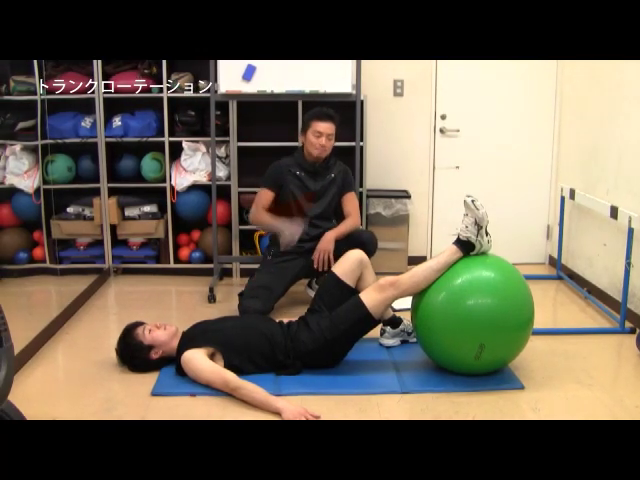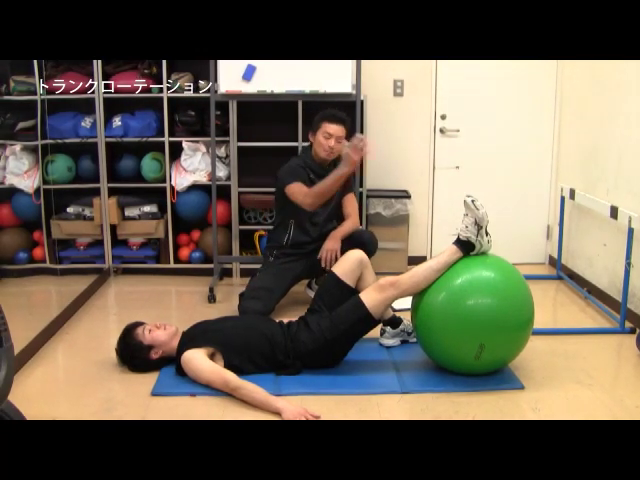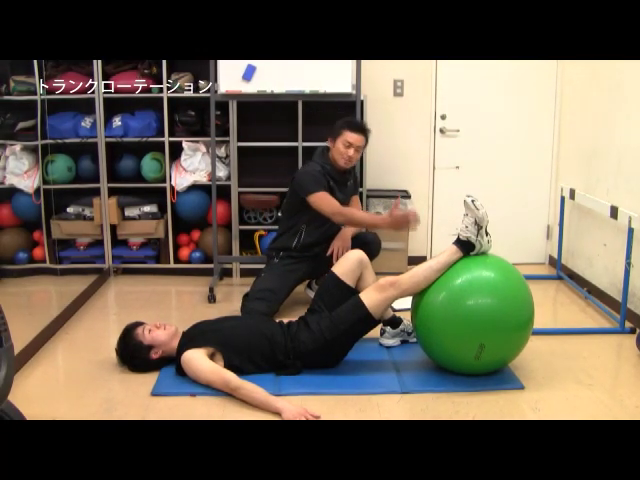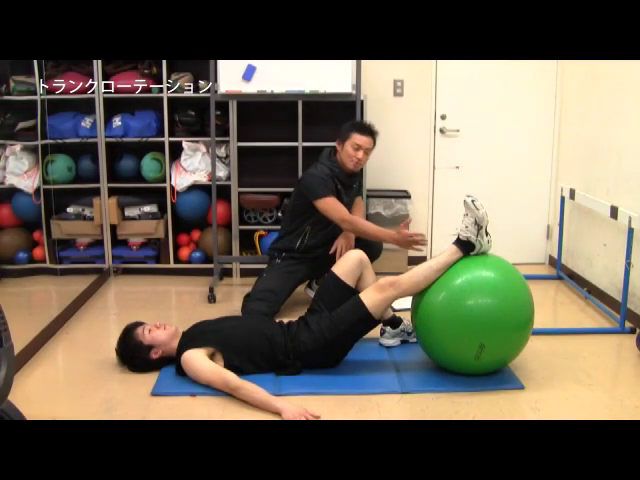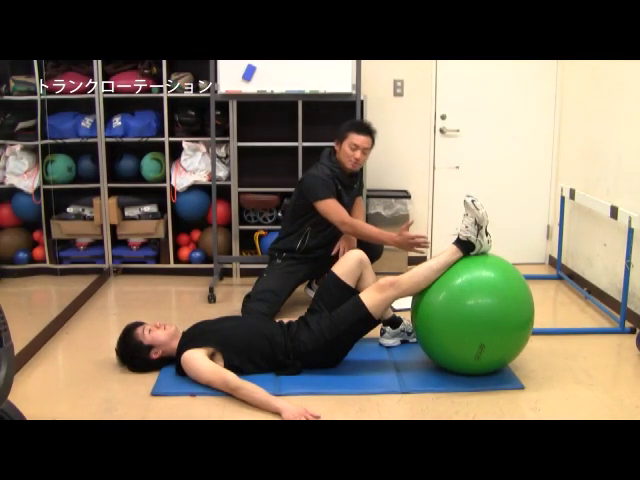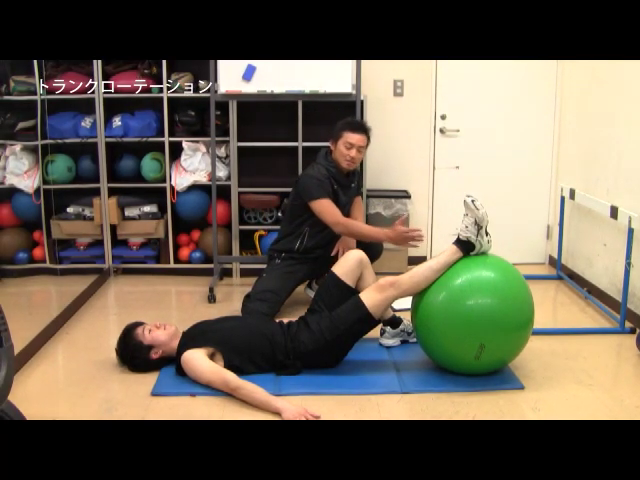
dt=0.3s
person 1, frame 1
left shoulder: (194, 333)
right shoulder: (189, 358)
right elbow: (230, 383)
right wrist: (281, 406)
left hip: (302, 328)
right hip: (310, 348)
left knee: (358, 256)
right knee: (388, 286)
right ankle: (465, 244)
person 1, frame 2
left shoulder: (194, 333)
right shoulder: (190, 358)
right elbow: (231, 382)
right wrist: (281, 406)
left hip: (302, 327)
right hip: (309, 348)
left knee: (357, 257)
right knee: (388, 286)
right ankle: (465, 244)
person 1, frame 3
left shoulder: (194, 333)
right shoulder: (190, 358)
right elbow: (231, 383)
right wrist: (281, 406)
left hip: (302, 327)
right hip: (309, 348)
left knee: (358, 256)
right knee: (388, 285)
right ankle: (465, 245)
person 1, frame 4
left shoulder: (194, 333)
right shoulder: (190, 358)
right elbow: (231, 382)
right wrist: (281, 406)
left hip: (301, 327)
right hip: (309, 348)
left knee: (357, 257)
right knee: (387, 286)
right ankle: (464, 245)
person 1, frame 5
left shoulder: (195, 333)
right shoulder: (190, 358)
right elbow: (231, 383)
right wrist: (282, 406)
left hip: (302, 328)
right hip: (309, 348)
left knee: (357, 257)
right knee: (388, 285)
right ankle: (465, 244)
person 1, frame 6
left shoulder: (194, 333)
right shoulder: (190, 359)
right elbow: (231, 383)
right wrist: (282, 406)
left hip: (301, 327)
right hip: (309, 349)
left knee: (357, 257)
right knee: (388, 286)
right ankle: (465, 244)
person 2, frame 1
left shoulder: (341, 172)
right shoulder: (281, 169)
left elbow: (354, 218)
right elbow: (255, 213)
left wrist: (331, 236)
right wrist: (280, 226)
left hip: (322, 247)
right hip: (286, 252)
left knee: (367, 240)
right knee: (250, 308)
left ankle: (322, 282)
person 2, frame 2
left shoulder: (343, 171)
right shoulder: (292, 169)
left elbow: (353, 218)
right elbow: (309, 202)
left wrist: (336, 236)
right wrist: (346, 169)
left hip: (323, 248)
right hip: (287, 253)
left knee: (367, 240)
right knee: (251, 310)
person 2, frame 3
left shoulder: (350, 174)
right shoulder: (309, 174)
left elbow: (355, 216)
right elbow: (338, 214)
left wrist: (346, 233)
right wrist: (386, 221)
left hip: (325, 248)
right hip: (290, 254)
left knee: (371, 243)
right knee: (254, 312)
left ankle: (322, 283)
person 2, frame 4
left shoulder: (354, 174)
right shoulder: (317, 177)
left elbow: (357, 216)
right elbow: (345, 220)
left wrist: (348, 234)
right wrist: (394, 237)
left hip: (326, 249)
right hip: (292, 255)
left knee: (372, 246)
right knee: (255, 312)
left ankle: (322, 283)
person 2, frame 5
left shoulder: (353, 174)
right shoulder: (318, 178)
left elbow: (356, 218)
right elbow: (345, 223)
left wrist: (351, 235)
right wrist: (395, 240)
left hip: (327, 249)
right hip: (293, 255)
left knee: (372, 247)
right knee: (255, 312)
left ankle: (322, 284)
person 2, frame 6
left shoulder: (352, 174)
right shoulder: (314, 178)
left elbow: (356, 219)
right elbow: (338, 224)
left wrist: (350, 236)
right wrist: (389, 235)
left hip: (326, 249)
right hip: (292, 255)
left knee: (372, 247)
right knee: (256, 313)
left ankle: (322, 283)
